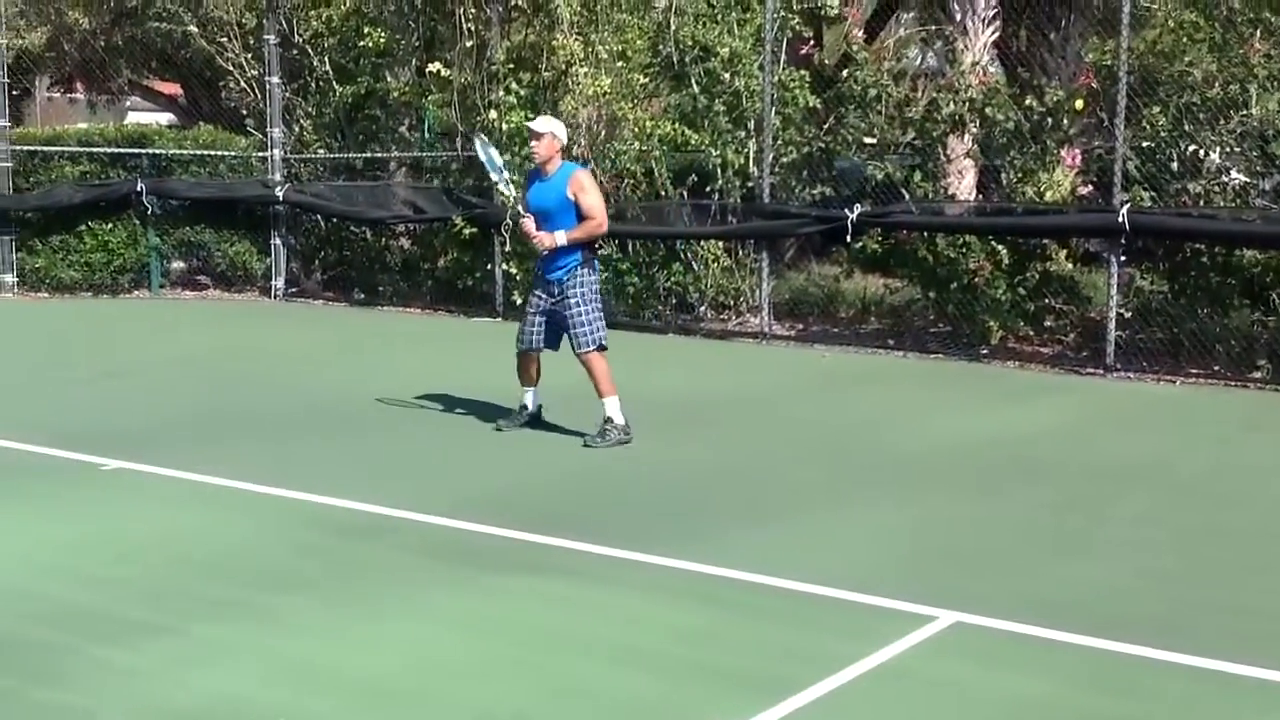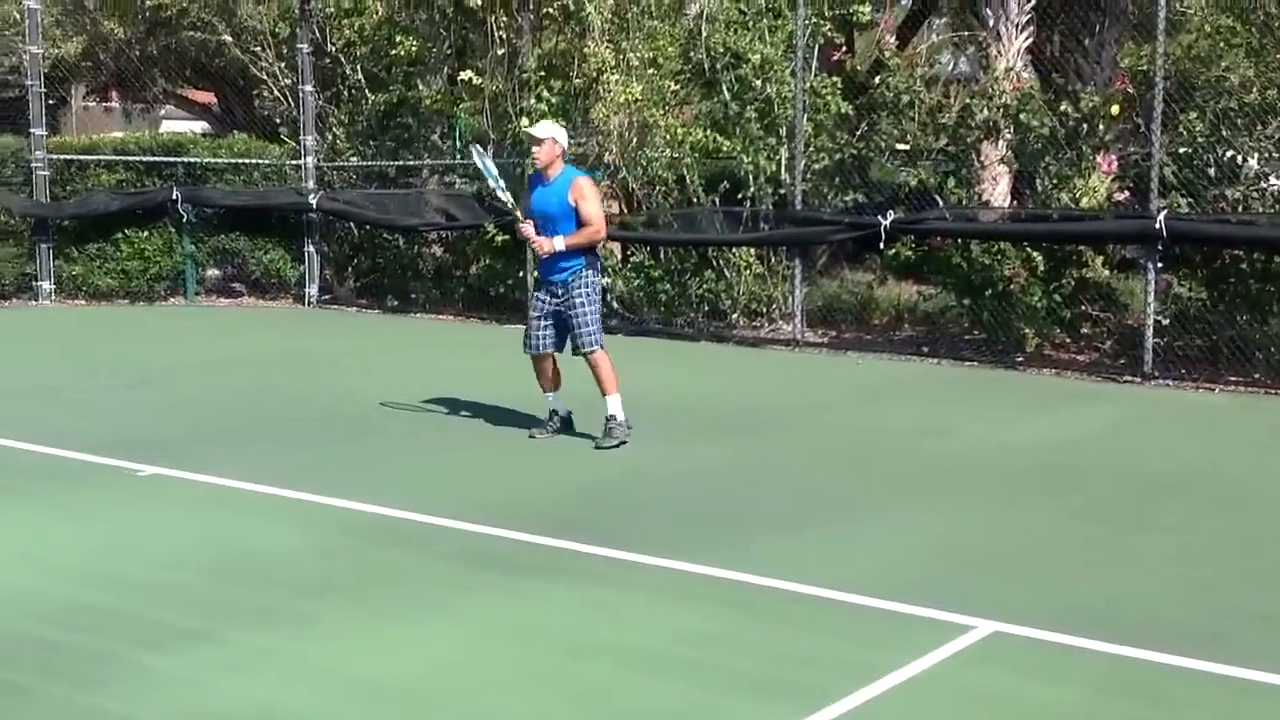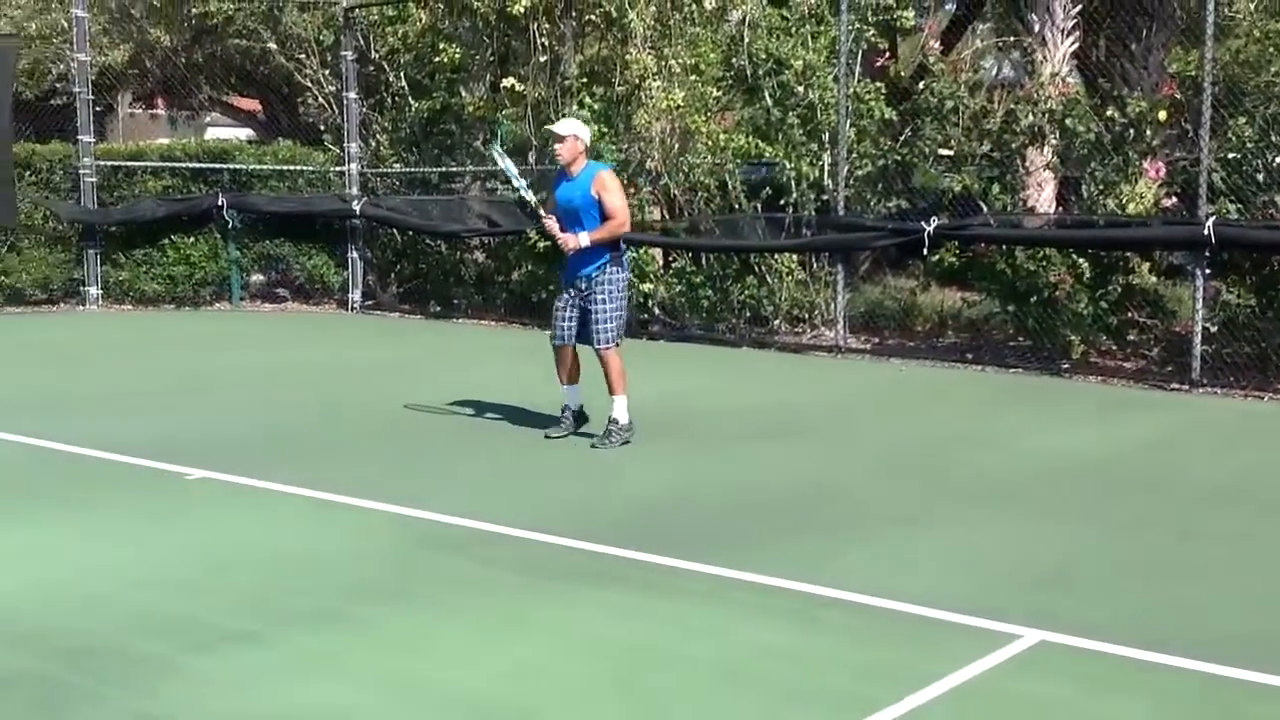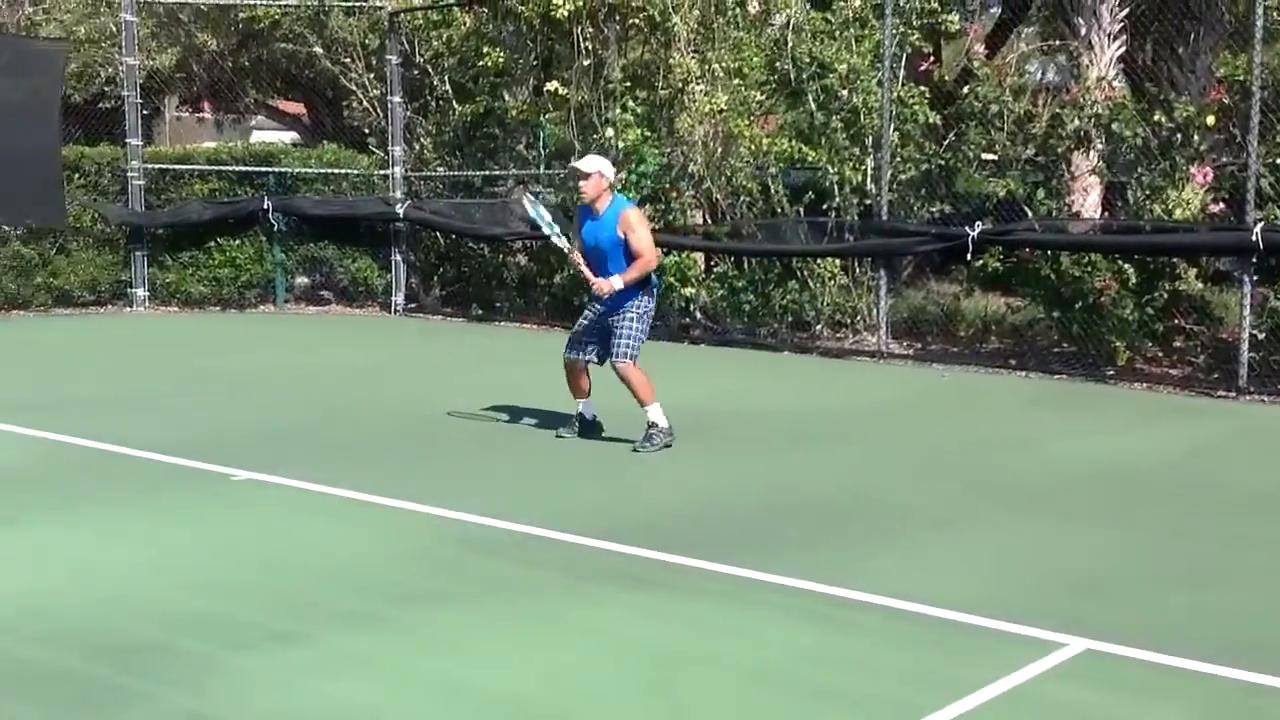
dt=0.2s
person 1, frame 1
left shoulder: (576, 178)
right shoulder: (533, 179)
left elbow: (599, 223)
left wrist: (556, 238)
right wrist: (527, 227)
left hip: (577, 275)
right hip: (545, 278)
left knee: (587, 349)
right knee: (526, 345)
left ankle: (616, 423)
right ankle: (529, 408)
person 1, frame 2
left shoulder: (578, 183)
right shoulder: (534, 182)
left elbow: (598, 230)
left wrist: (557, 244)
right wrist: (528, 232)
left hip: (582, 277)
right hip: (548, 280)
left knee: (591, 349)
right knee: (540, 351)
left ankle: (617, 419)
right ankle: (558, 414)
person 1, frame 3
left shoulder: (602, 177)
right shoulder: (559, 180)
left elbow: (622, 222)
left wrist: (581, 239)
right wrist: (551, 225)
left hip: (606, 273)
right hip: (574, 275)
left knee: (604, 345)
right knee: (562, 342)
left ankle: (619, 421)
right ankle: (573, 410)
person 1, frame 4
left shoulder: (628, 215)
right shoulder: (582, 214)
left elbow: (649, 260)
left wrist: (615, 283)
right wrist: (577, 260)
left hip: (635, 299)
right hip: (602, 301)
left knee: (623, 363)
right knee: (573, 358)
left ankle: (660, 426)
right ankle: (585, 418)
